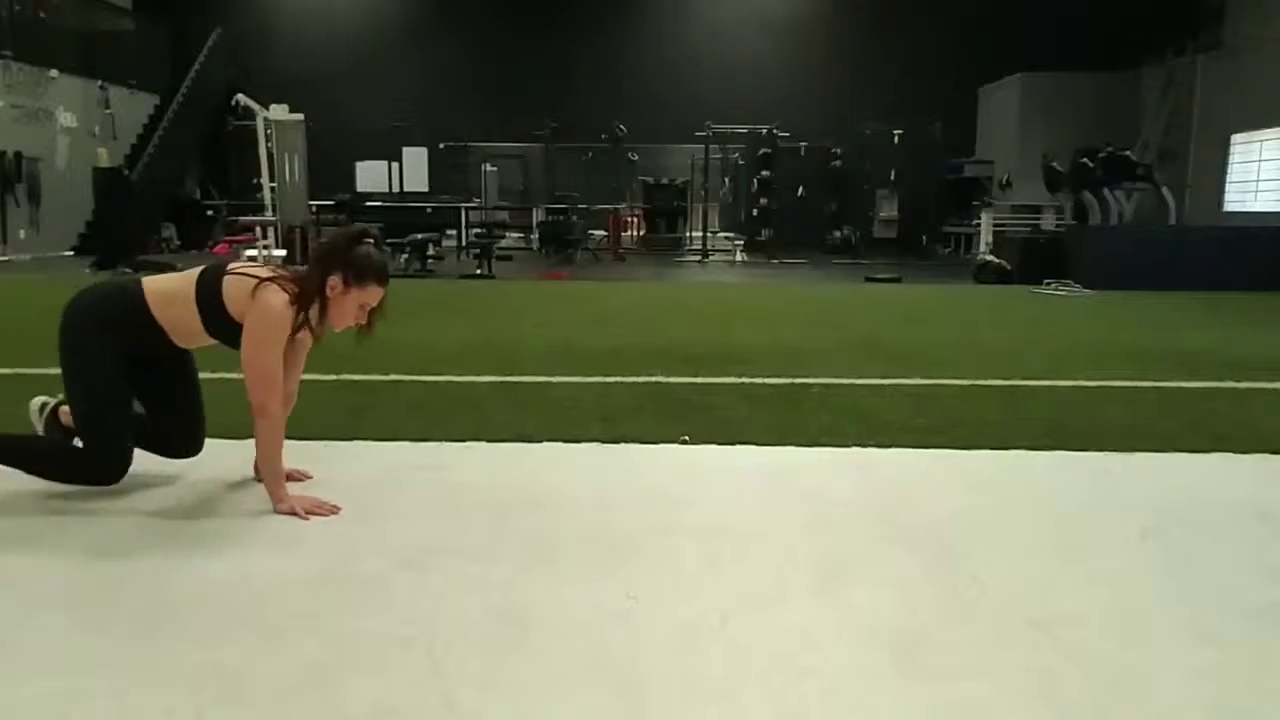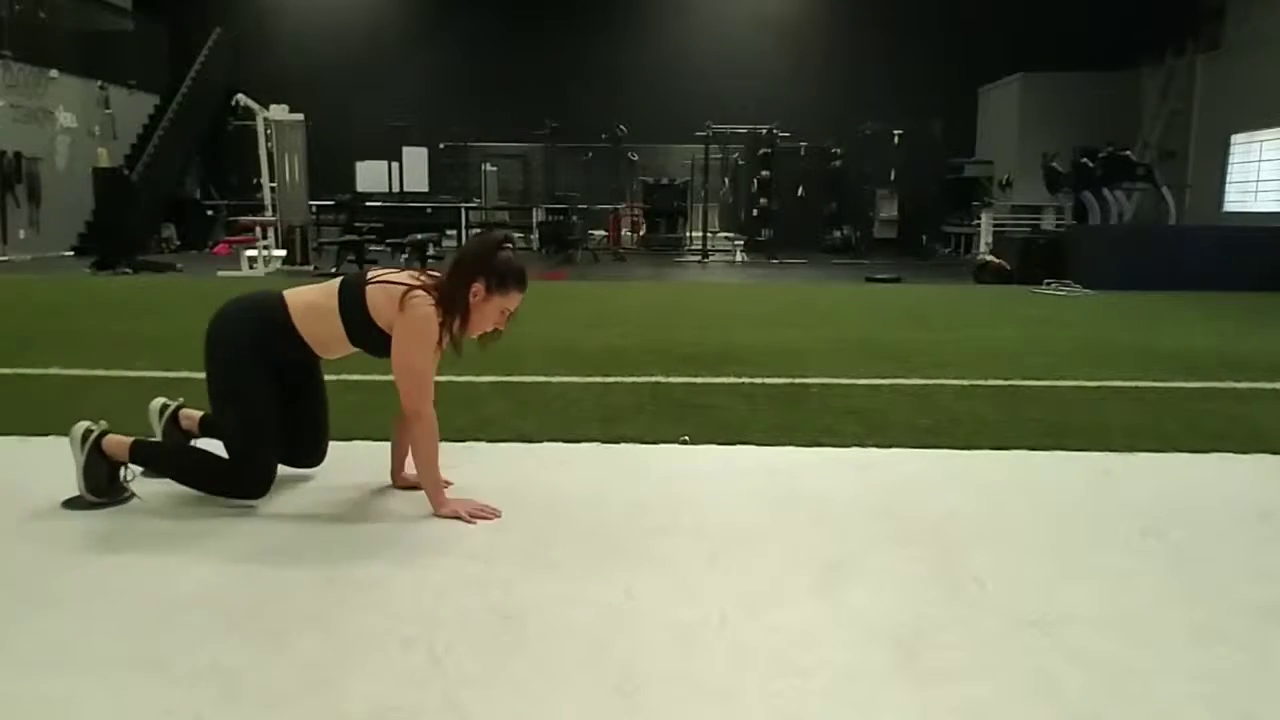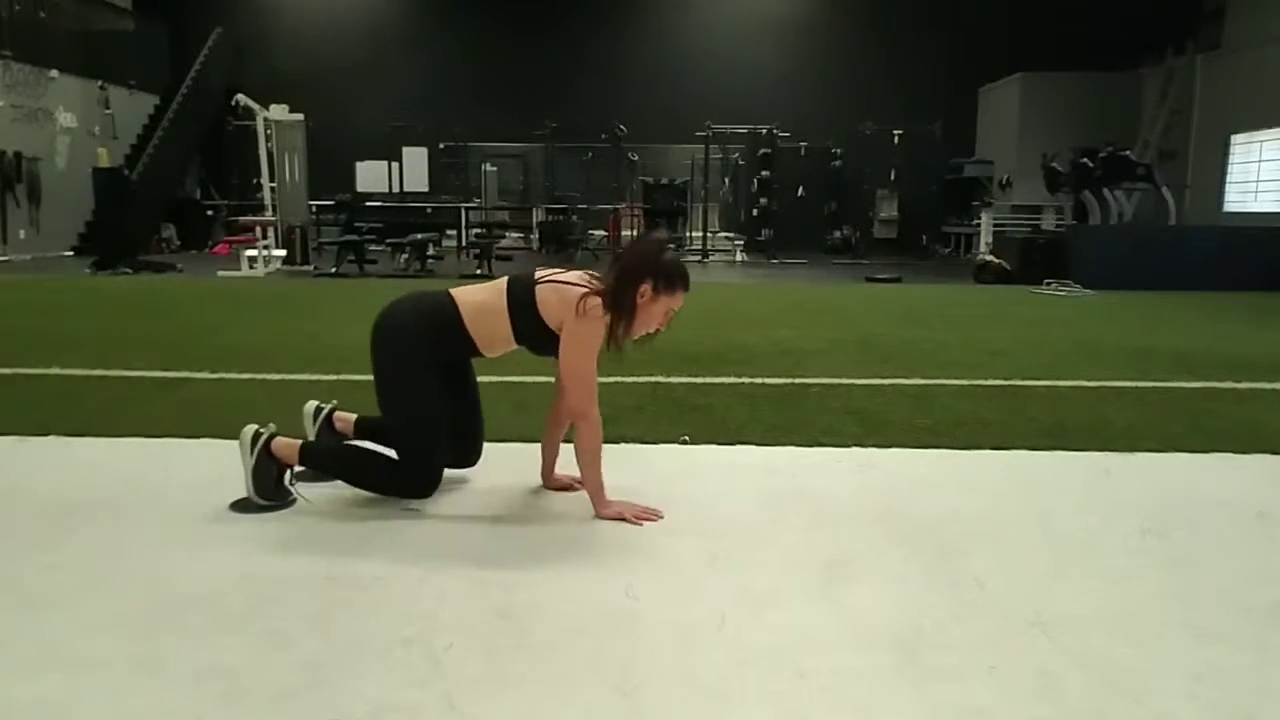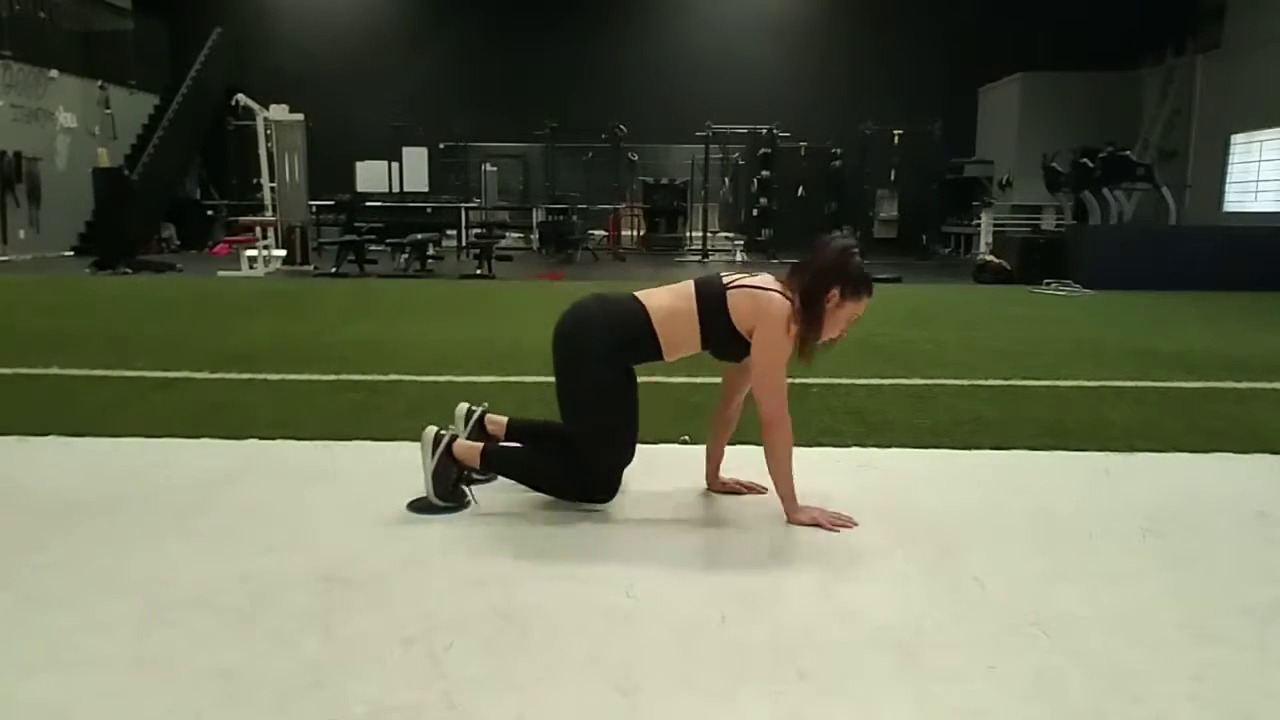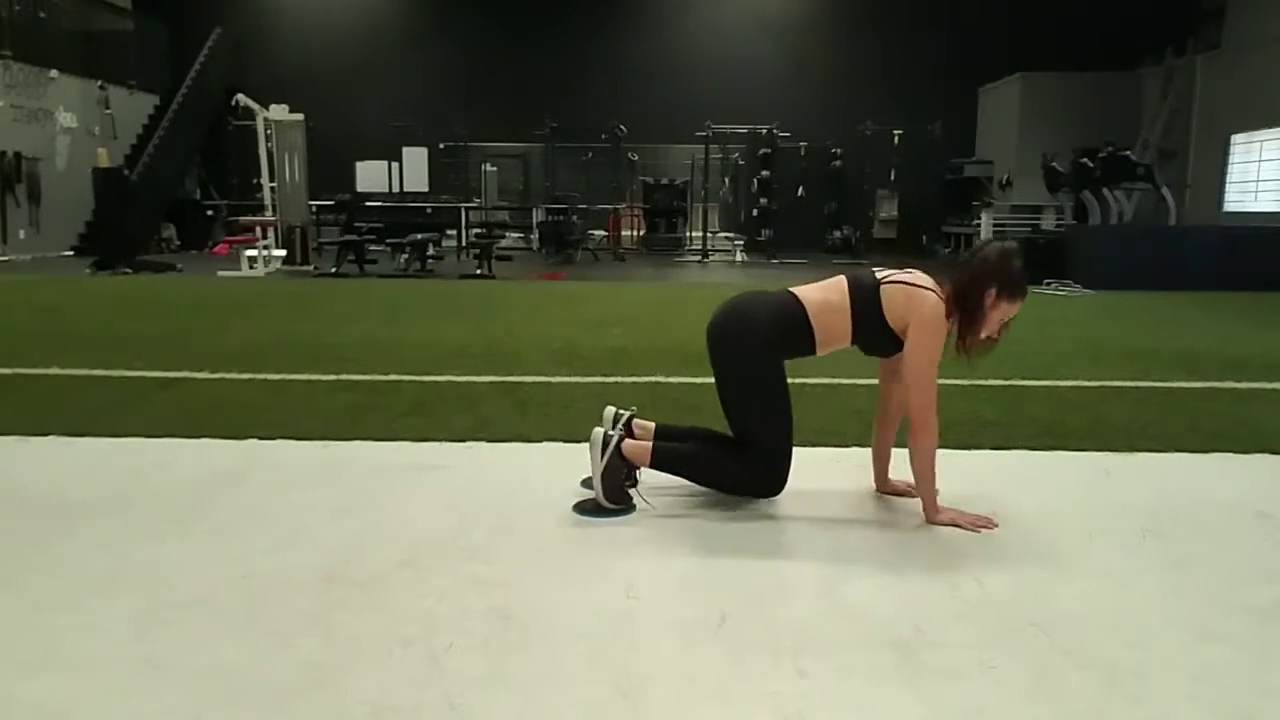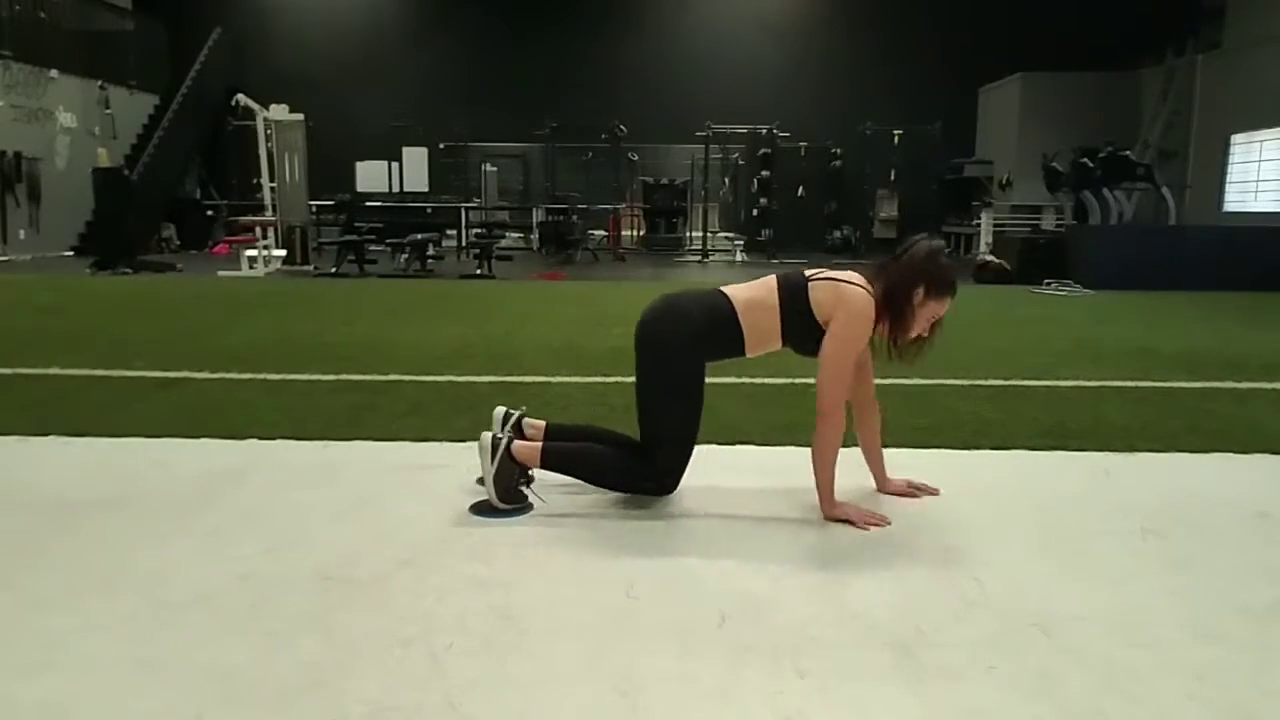
dt=0.5s
person 1, frame 1
left shoulder: (309, 304)
right shoulder: (274, 304)
left elbow: (287, 392)
right elbow: (267, 408)
left wrist: (266, 463)
right wrist: (280, 495)
left hip: (153, 332)
right hip: (100, 323)
left knee: (183, 442)
right knee: (105, 464)
left ankle: (63, 416)
person 1, frame 2
left shoulder: (442, 300)
right shoulder: (420, 310)
left elbow: (417, 403)
right elbow: (418, 413)
left wrist: (399, 472)
right wrist: (439, 499)
left hip: (285, 343)
right hip: (242, 337)
left knee: (308, 453)
right knee: (251, 479)
left ankle: (181, 419)
right ankle: (103, 446)
person 1, frame 3
left shoulder: (593, 298)
right shoulder: (589, 310)
left elbow: (567, 397)
right elbow: (584, 413)
left wrist: (550, 472)
right wrist: (600, 500)
left hip: (435, 333)
right hip: (408, 333)
left knee: (464, 451)
right knee: (419, 476)
left ankle: (335, 421)
right ankle: (275, 446)
person 1, frame 4
left shoulder: (772, 298)
right shoulder: (777, 314)
left elbow: (735, 394)
right elbow: (774, 421)
left wrist: (713, 474)
right wrist: (793, 507)
left hip: (603, 330)
right hip: (591, 339)
left knee: (613, 449)
right knee: (597, 483)
left ankle: (485, 424)
right ankle: (456, 450)
person 1, frame 5
left shoulder: (916, 297)
right shoulder: (931, 310)
left elbow: (892, 397)
right elbow: (922, 419)
left wrist: (882, 478)
right wrist: (932, 507)
left hip: (747, 324)
right hip: (750, 334)
left knee: (758, 452)
right knee: (766, 477)
left ankle: (630, 428)
right ankle: (625, 449)
person 1, frame 6
left shoulder: (852, 297)
right shoulder: (857, 307)
left elbow: (862, 400)
right elbow: (830, 413)
left wrist: (883, 480)
right wrist: (828, 503)
left hip: (677, 324)
right hip: (677, 333)
left knee: (659, 455)
right knee: (660, 476)
left ankle: (524, 428)
right ankle: (515, 452)
